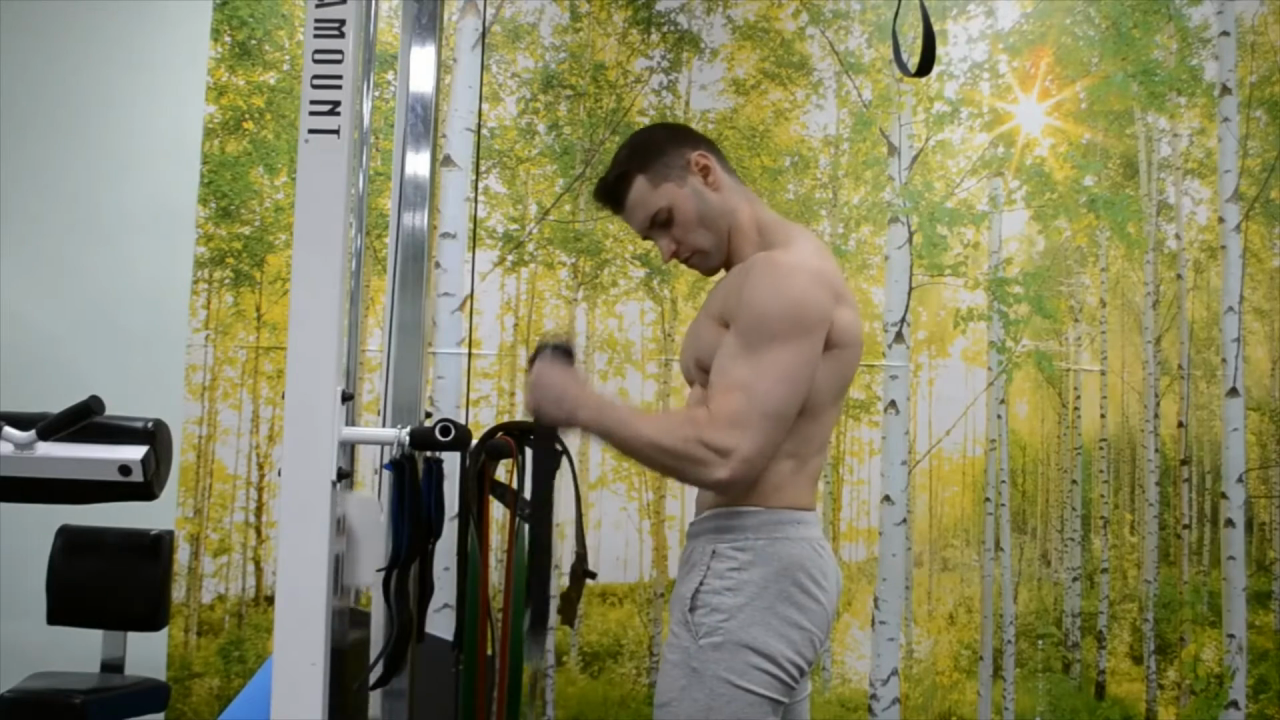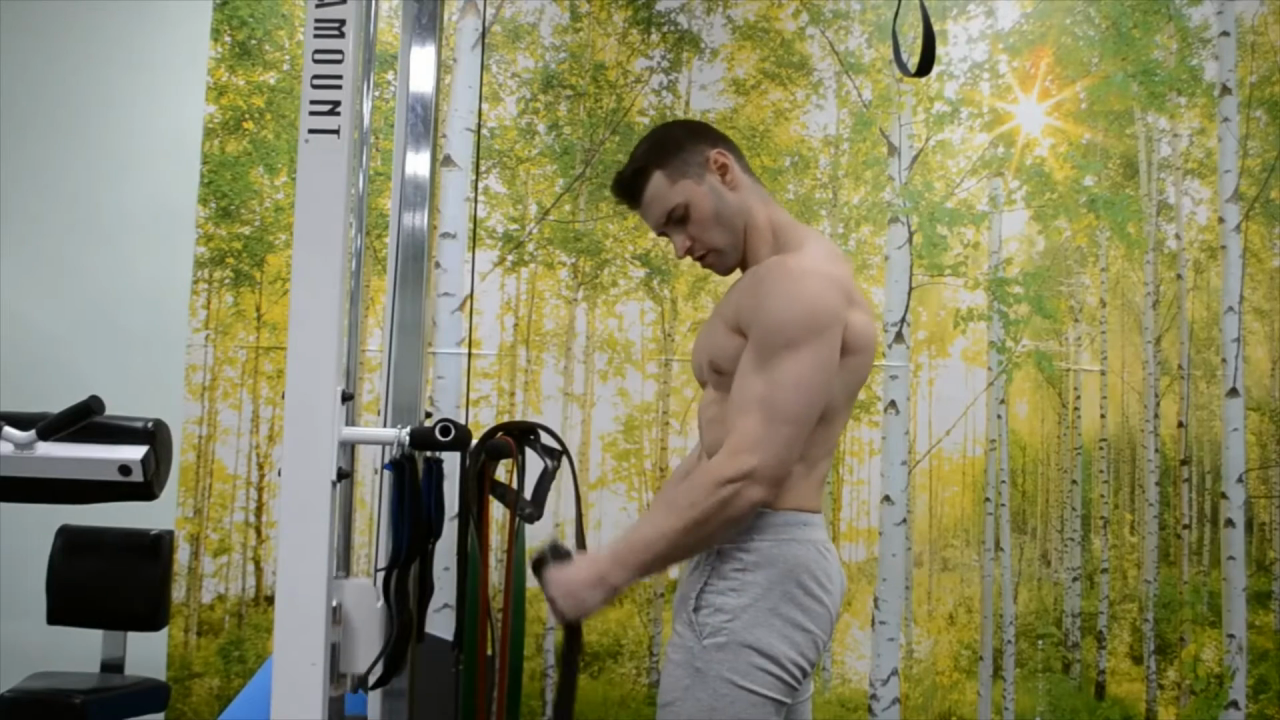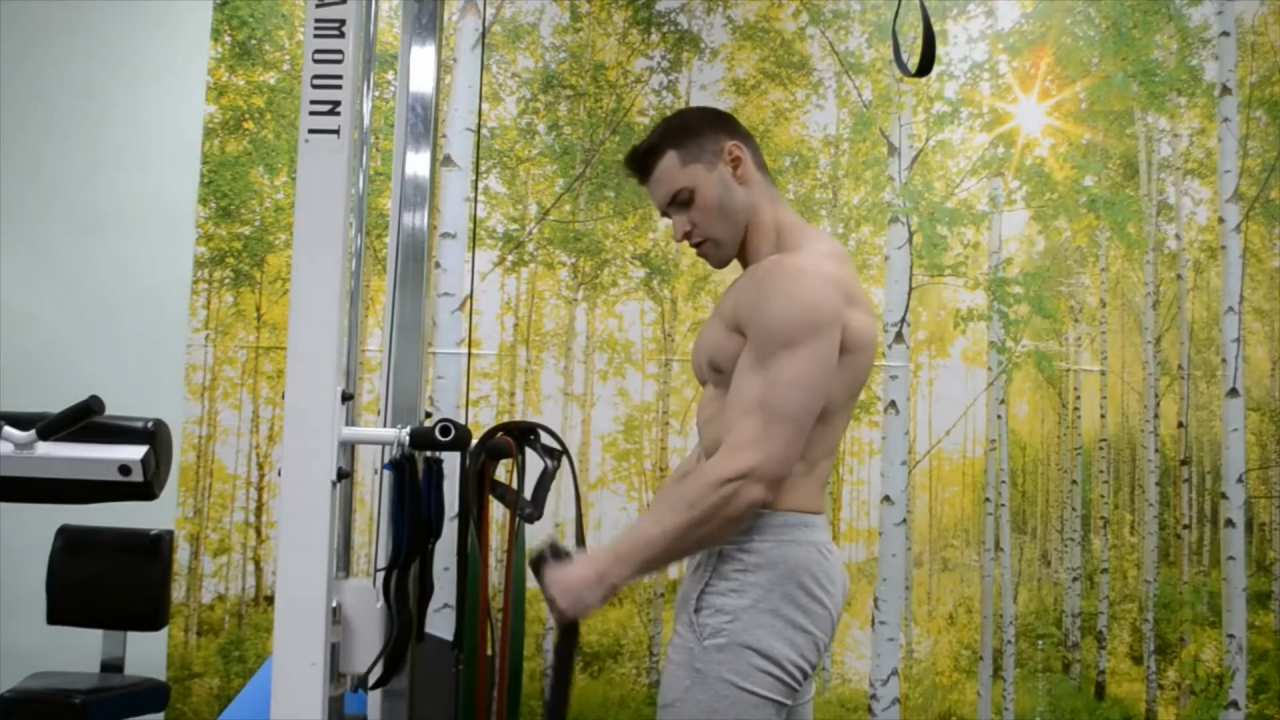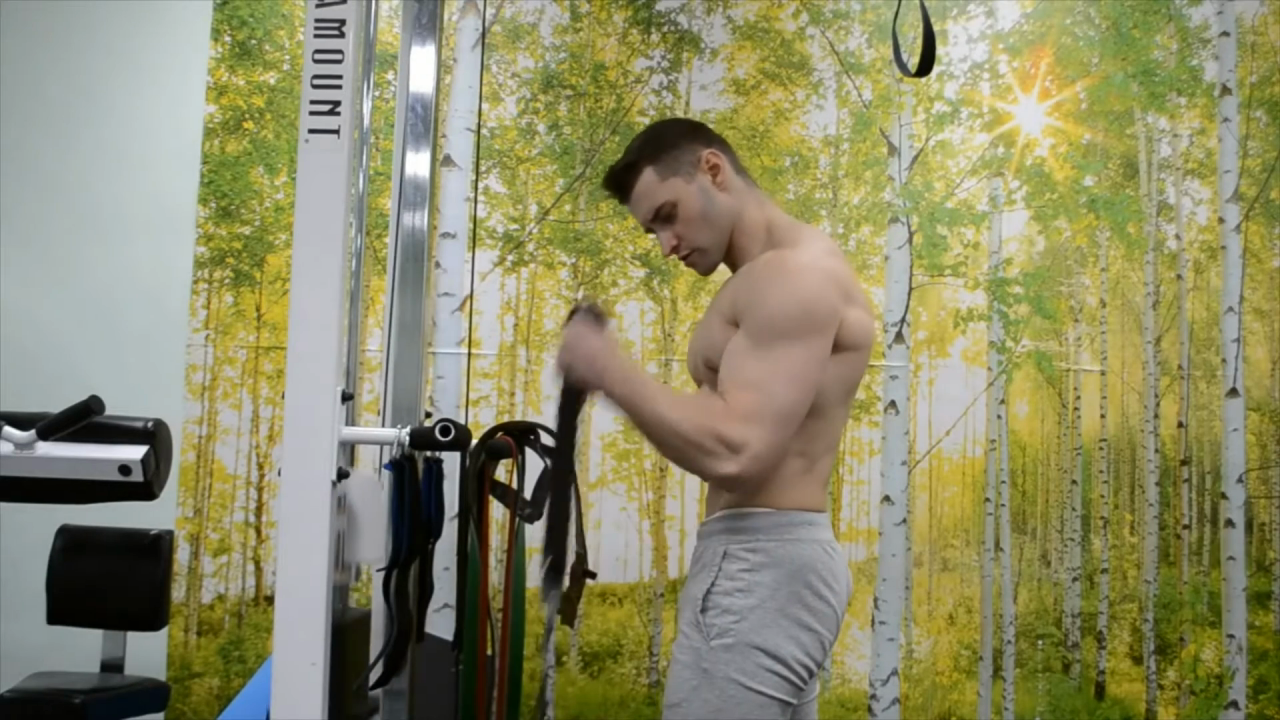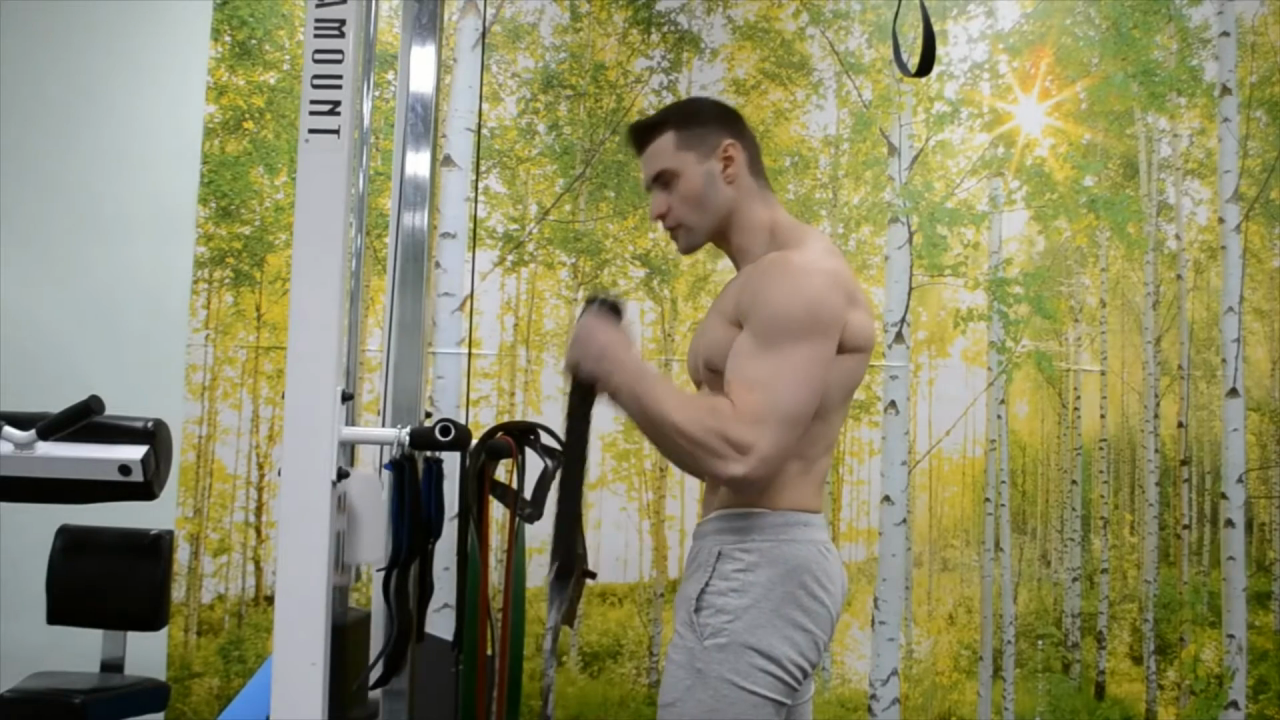
dt=0.4s
person 1, frame 1
left shoulder: (782, 275)
right shoulder: (767, 279)
left elbow: (723, 454)
right elbow: (714, 439)
left wrist: (582, 405)
right wrist: (597, 410)
left hip: (751, 565)
right hip: (762, 559)
person 1, frame 2
left shoulder: (798, 281)
right shoulder: (774, 285)
left elbow: (748, 475)
right elbow: (715, 454)
left wrist: (608, 570)
right wrist: (620, 559)
left hip: (758, 570)
right hip: (766, 565)
person 1, frame 3
left shoulder: (798, 279)
right shoulder: (780, 281)
left elbow: (747, 475)
right elbow: (721, 454)
left wrist: (606, 570)
right wrist: (619, 559)
left hip: (758, 570)
right hip: (770, 564)
person 1, frame 4
left shoulder: (794, 272)
right shoulder: (768, 279)
left elbow: (734, 452)
right elbow: (716, 436)
left wrist: (610, 372)
right wrist: (620, 377)
left hip: (762, 569)
right hip: (768, 561)
person 1, frame 5
left shoulder: (797, 274)
right shoulder: (768, 280)
left elbow: (741, 451)
right elbow: (722, 439)
left wrist: (619, 366)
right wrist: (623, 376)
left hip: (756, 568)
right hip: (761, 562)
